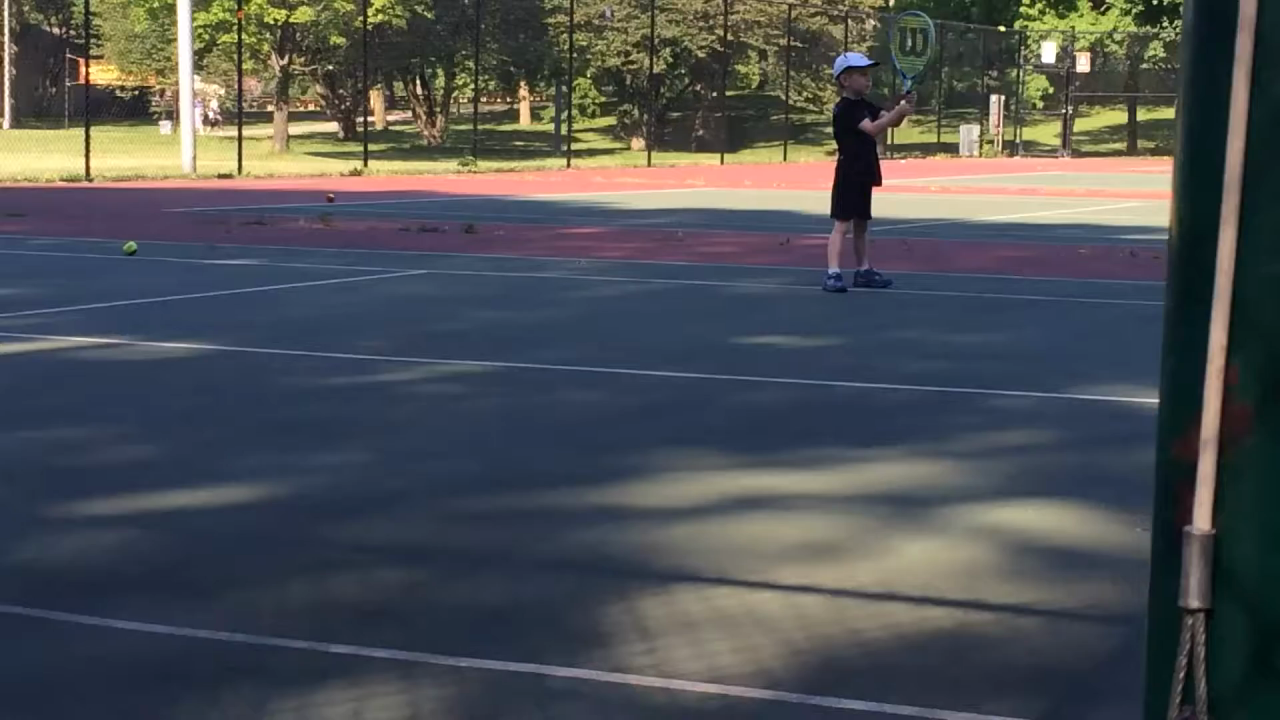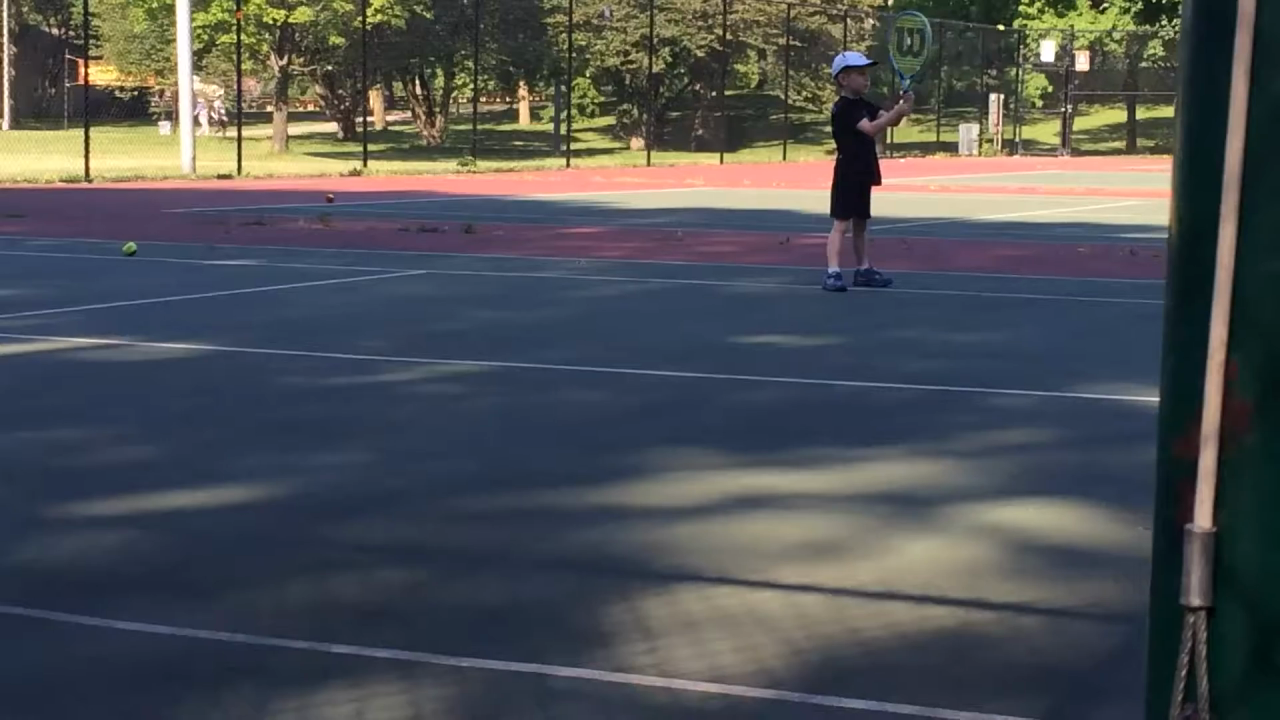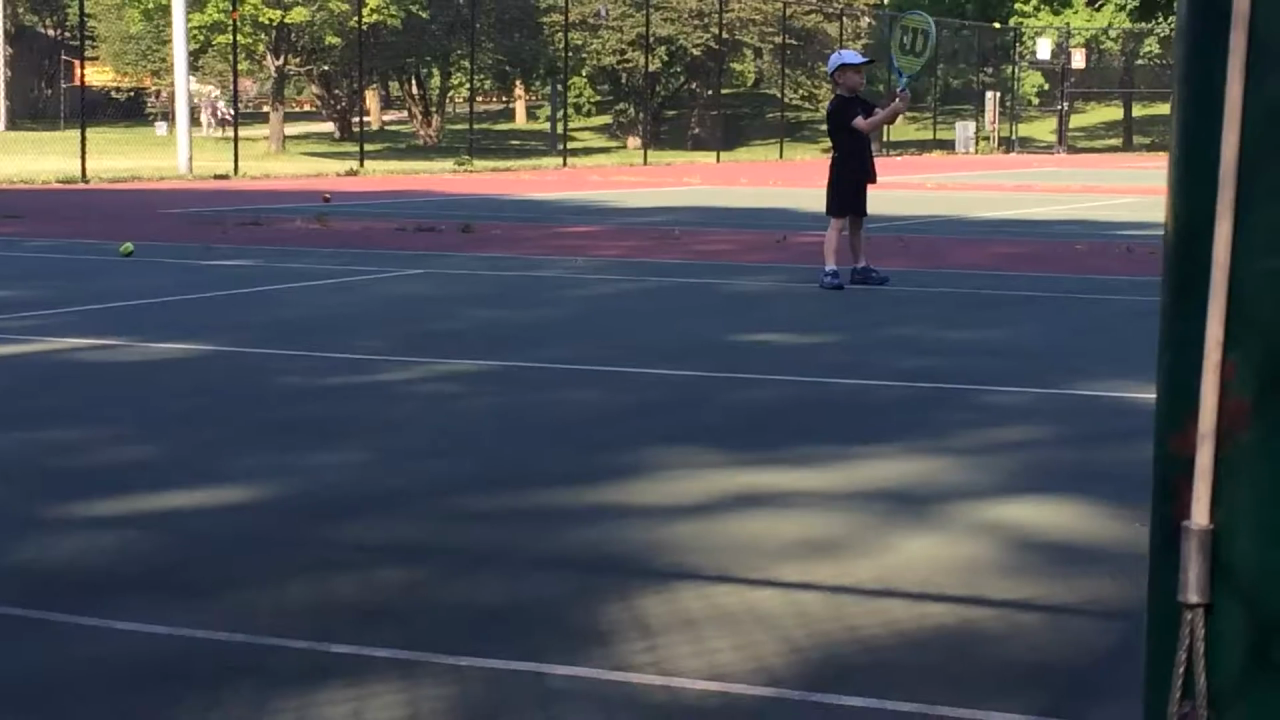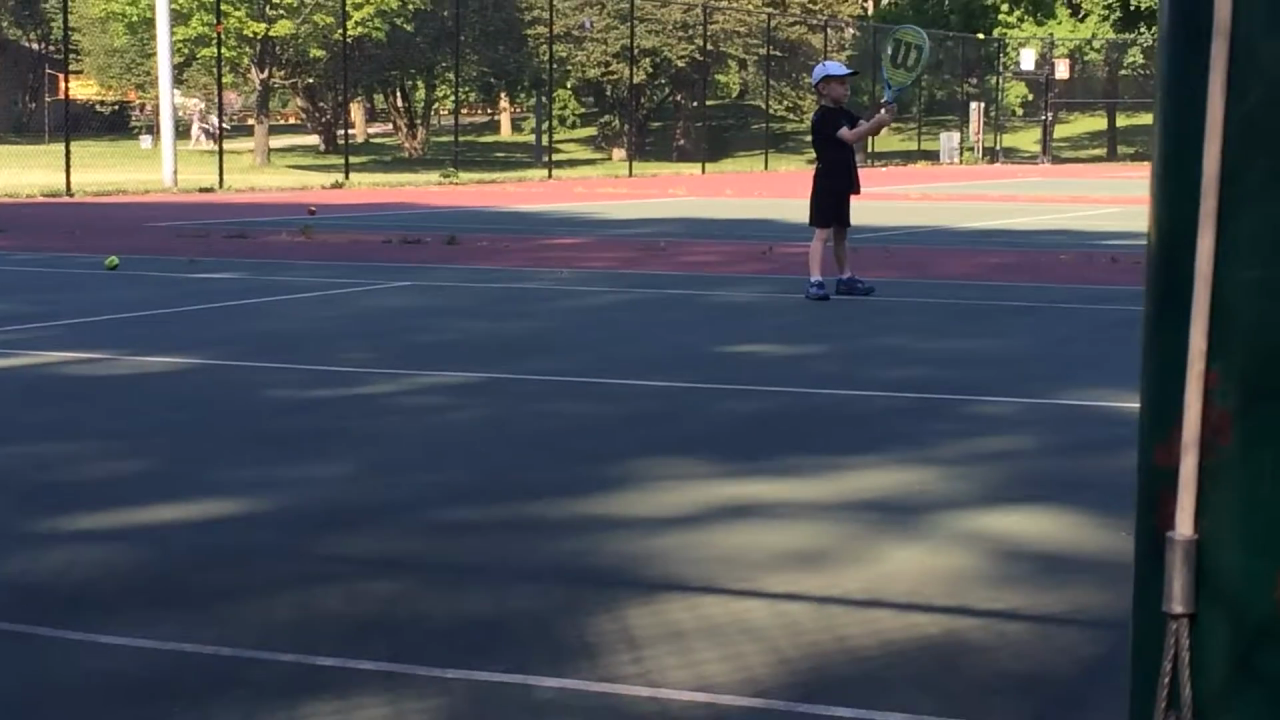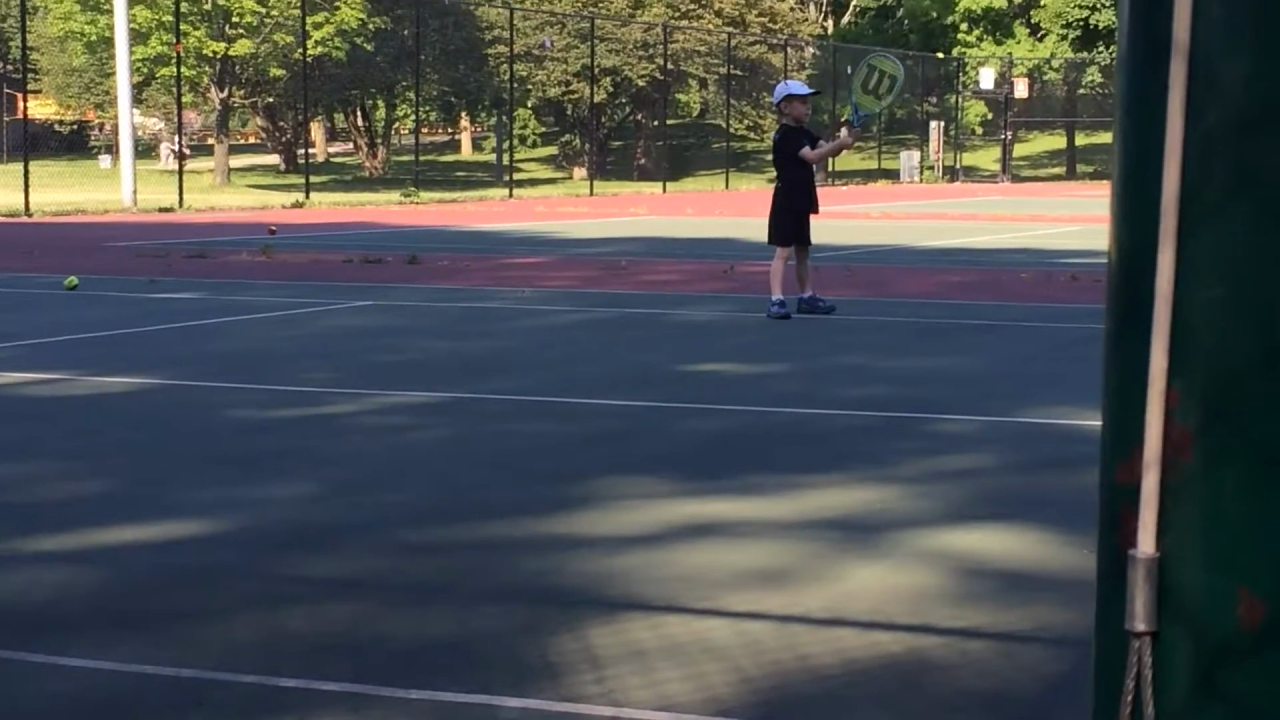
dt=0.2s
person 1, frame 1
left shoulder: (865, 104)
right shoulder: (845, 108)
left elbow: (891, 121)
right elbow: (873, 128)
left wrist: (903, 108)
right wrist: (898, 111)
left hip: (864, 175)
right hip: (849, 175)
left knee: (861, 225)
right knee: (842, 224)
left ankle: (863, 270)
right ankle: (832, 273)
person 1, frame 2
left shoulder: (863, 104)
right shoulder: (843, 108)
left elbow: (890, 121)
right elbow: (871, 129)
left wrist: (901, 108)
right wrist: (897, 111)
left hip: (863, 175)
right hip: (848, 175)
left knee: (860, 224)
right knee: (842, 224)
left ankle: (863, 270)
right ankle: (832, 273)
person 1, frame 3
left shoulder: (859, 102)
right shoulder: (838, 106)
left elbow: (886, 119)
right elbow: (865, 126)
left wrist: (897, 107)
right wrist: (892, 109)
left hip: (858, 173)
right hip: (843, 173)
left knee: (857, 222)
right knee: (838, 222)
left ankle: (860, 267)
right ankle: (830, 271)
person 1, frame 4
left shoulder: (843, 114)
right shoulder: (823, 116)
left elbow: (869, 130)
right elbow: (850, 137)
left wrist: (882, 120)
right wrist: (877, 121)
left hip: (842, 184)
right hip: (827, 184)
left knee: (841, 233)
right knee: (823, 233)
left ankle: (845, 278)
right ankle: (815, 282)
person 1, frame 5
left shoulder: (802, 133)
right shoulder: (785, 135)
left elbow: (827, 150)
right elbow: (813, 157)
left wrist: (844, 142)
right wrist: (840, 143)
left hip: (801, 204)
right hip: (786, 203)
left knee: (803, 252)
right knee: (784, 252)
left ankle: (807, 297)
right ankle: (776, 301)
